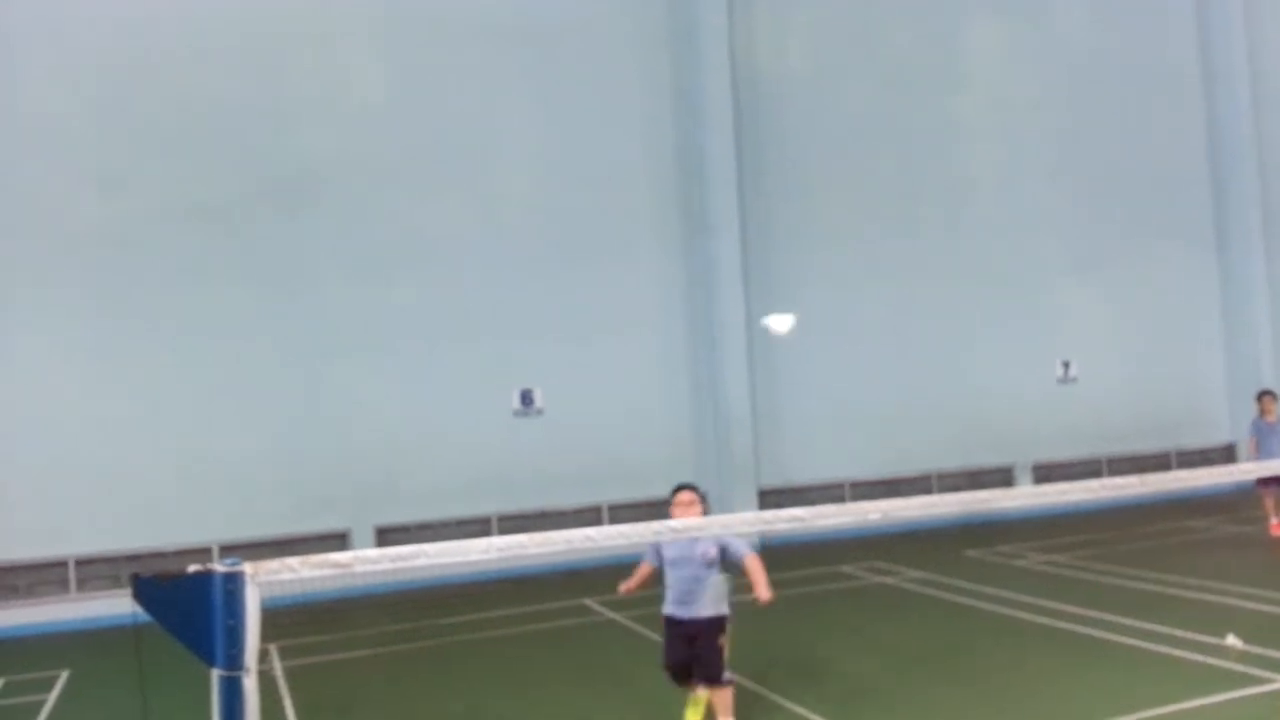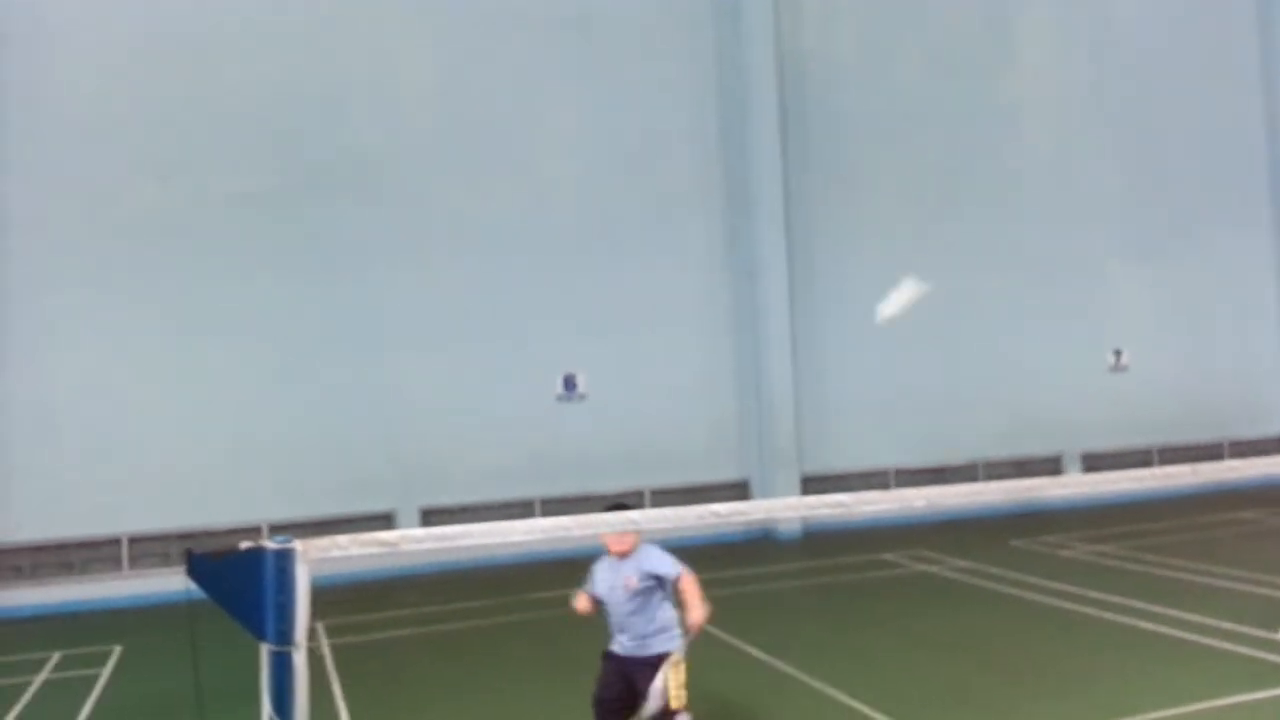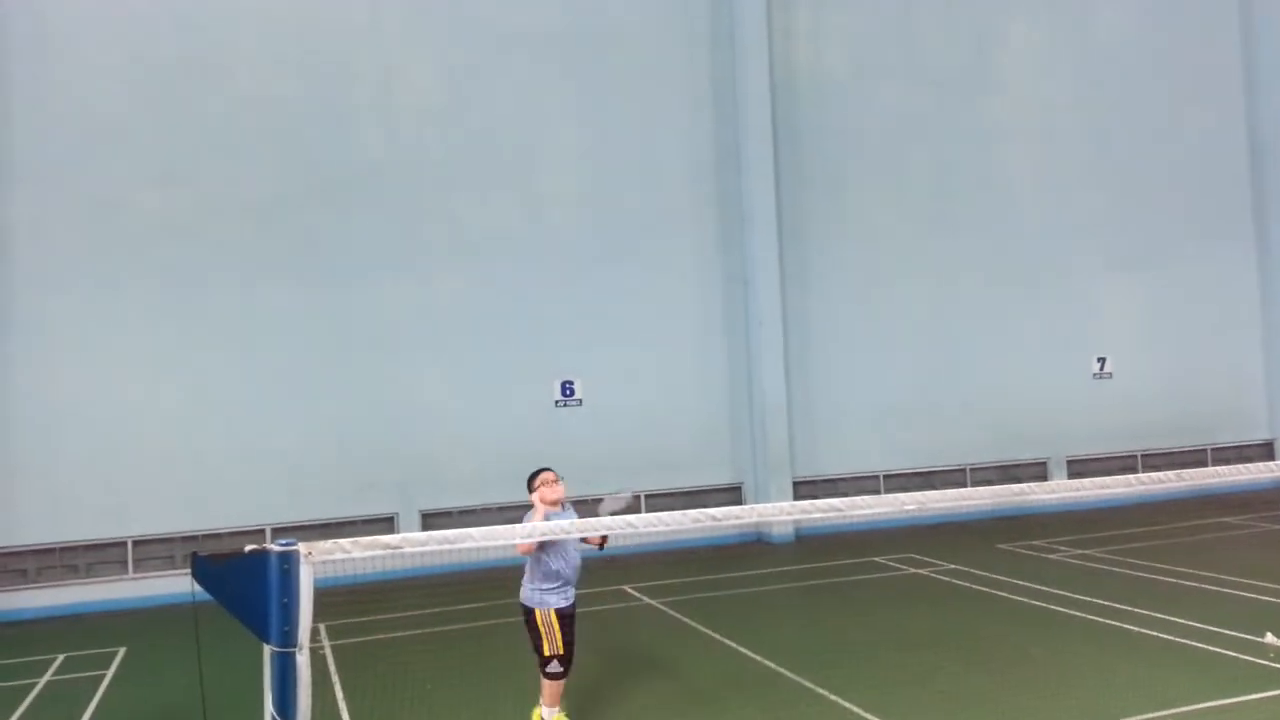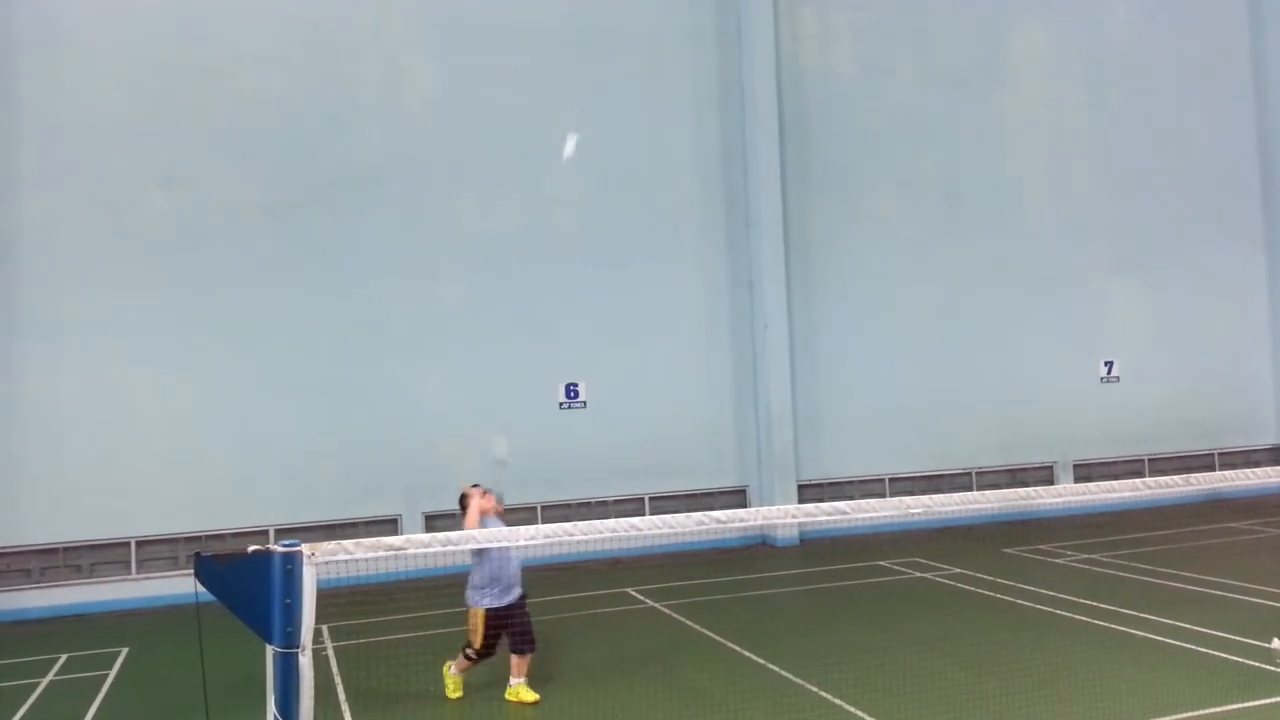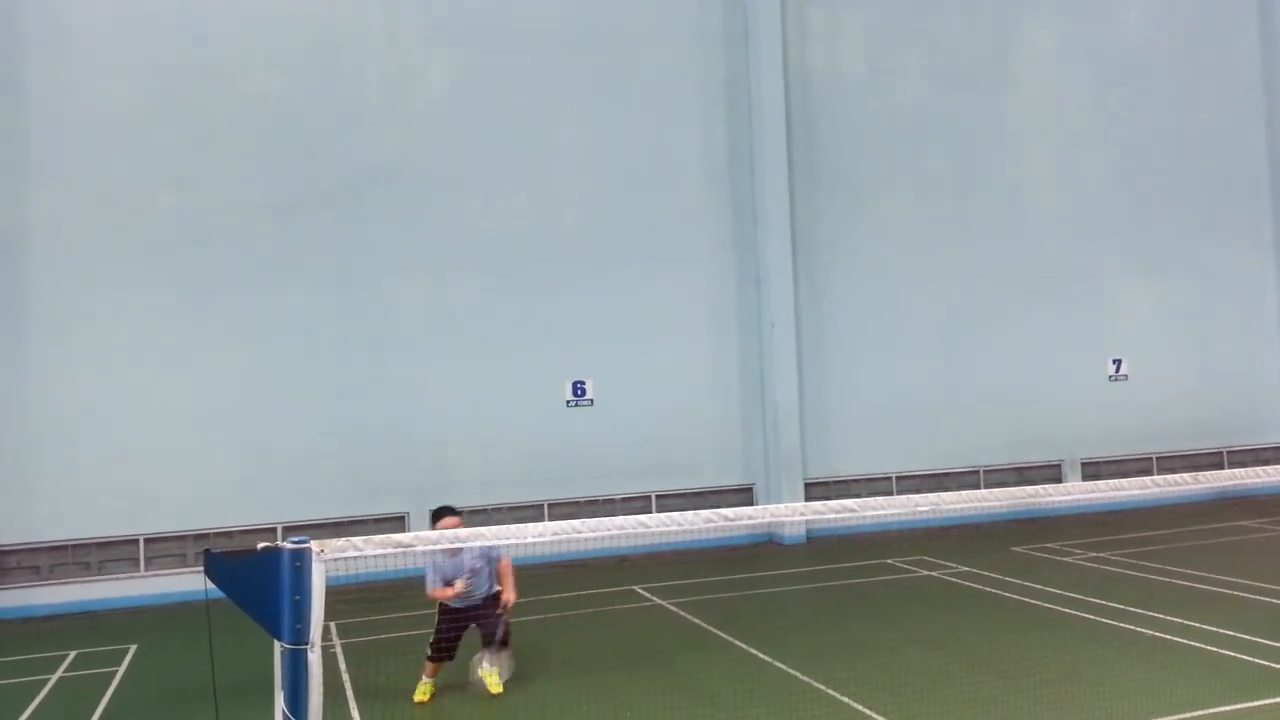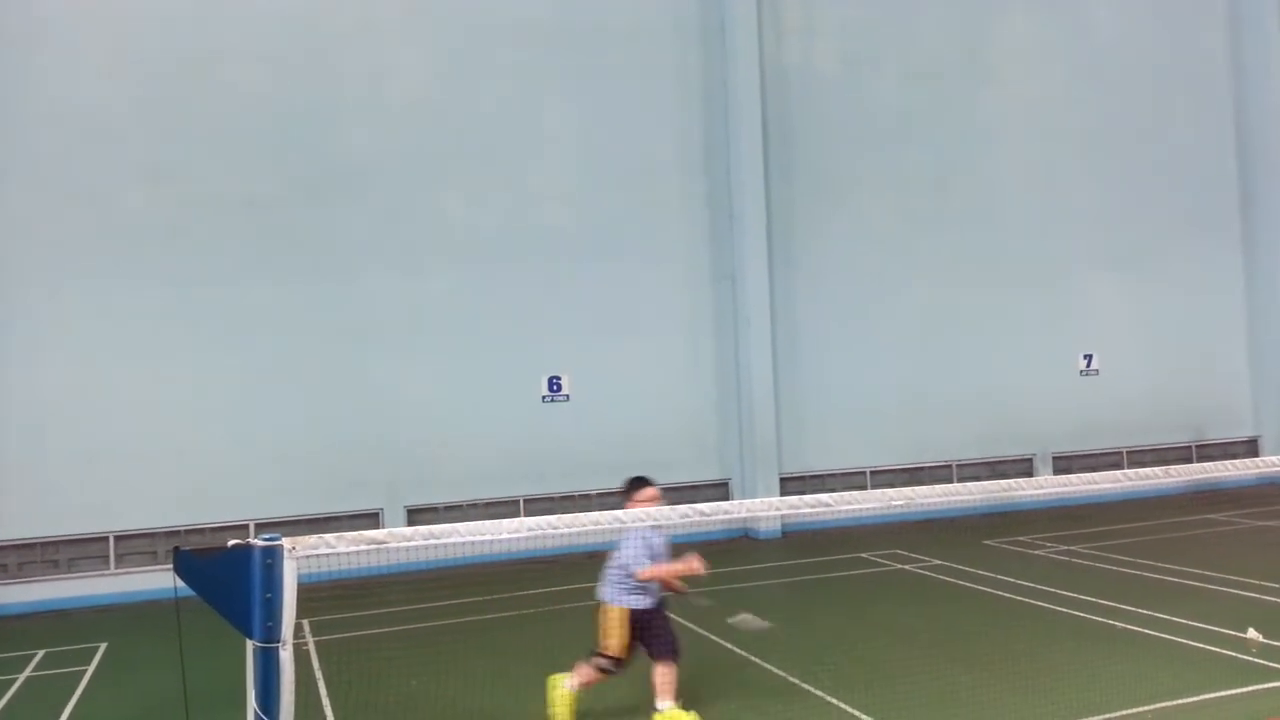
dt=0.7s
person 1, frame 1
left shoulder: (717, 535)
right shoulder: (663, 539)
left elbow: (749, 557)
right elbow: (649, 564)
left wrist: (762, 587)
right wrist: (633, 583)
left hip: (712, 615)
right hip: (675, 616)
left knee: (714, 673)
right knee: (677, 665)
right ankle: (696, 695)
person 1, frame 2
left shoulder: (651, 556)
right shoulder: (600, 568)
left elbow: (683, 577)
right elbow: (589, 597)
left wrist: (696, 605)
right wrist: (581, 600)
left hip: (659, 649)
right hip: (621, 651)
person 1, frame 3
left shoulder: (568, 511)
right shoulder: (537, 517)
right elbow: (524, 548)
left wrist: (597, 538)
right wrist: (540, 509)
left hip: (563, 597)
right hip: (543, 600)
left knee: (556, 655)
right knee: (557, 659)
person 1, frame 4
left shoulder: (495, 522)
right shoulder: (481, 524)
right elbow: (471, 532)
left wrist: (497, 511)
right wrist: (474, 502)
left hip: (513, 596)
right hip: (486, 601)
left knee: (524, 642)
right knee: (479, 649)
left ankle: (517, 687)
right ankle: (453, 671)
person 1, frame 5
left shoulder: (479, 542)
right shoulder: (436, 559)
left elbow: (502, 560)
right elbow: (432, 592)
left wrist: (509, 590)
right wrist: (452, 591)
left hip: (486, 598)
right hip: (454, 605)
left knee: (499, 636)
right knee: (438, 647)
left ankle: (490, 669)
right ankle: (427, 682)
person 1, frame 6
left shoulder: (652, 529)
right shoulder: (635, 535)
right elbow: (643, 572)
left wrist: (673, 581)
right wrist: (681, 567)
left hip: (649, 601)
right hip: (622, 603)
left knee: (667, 651)
right knee: (611, 659)
right ankle: (567, 686)
